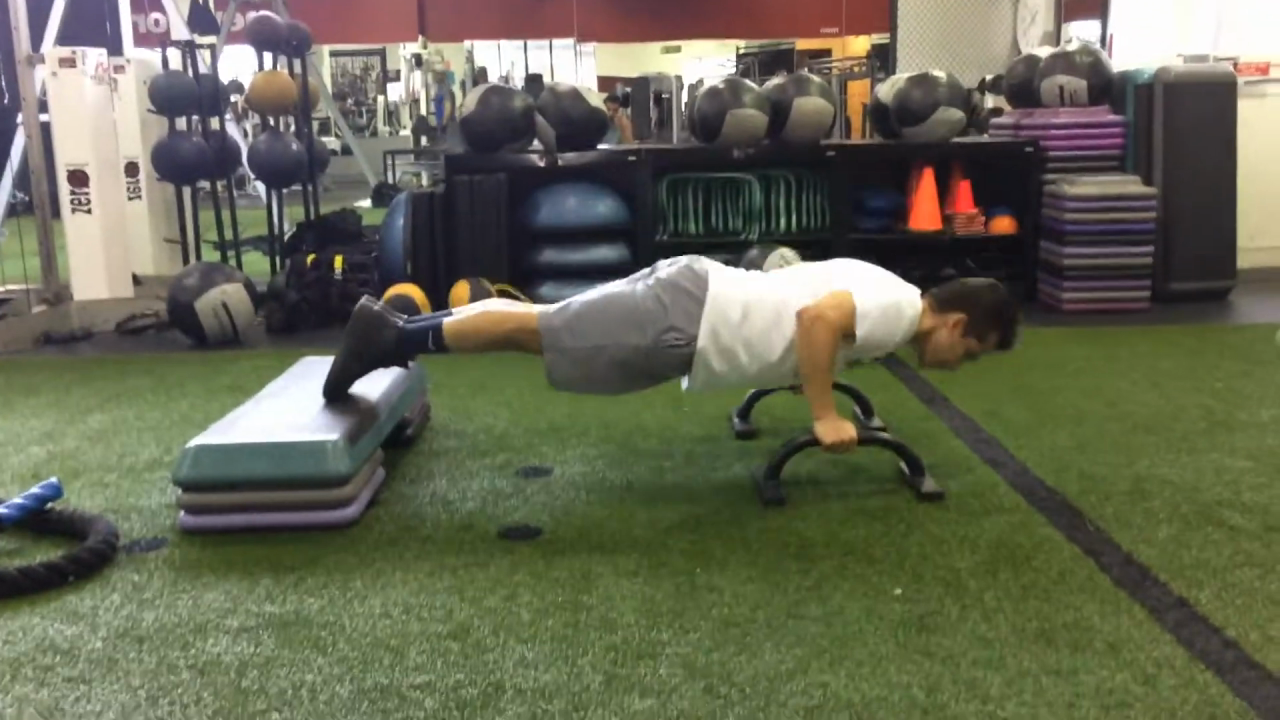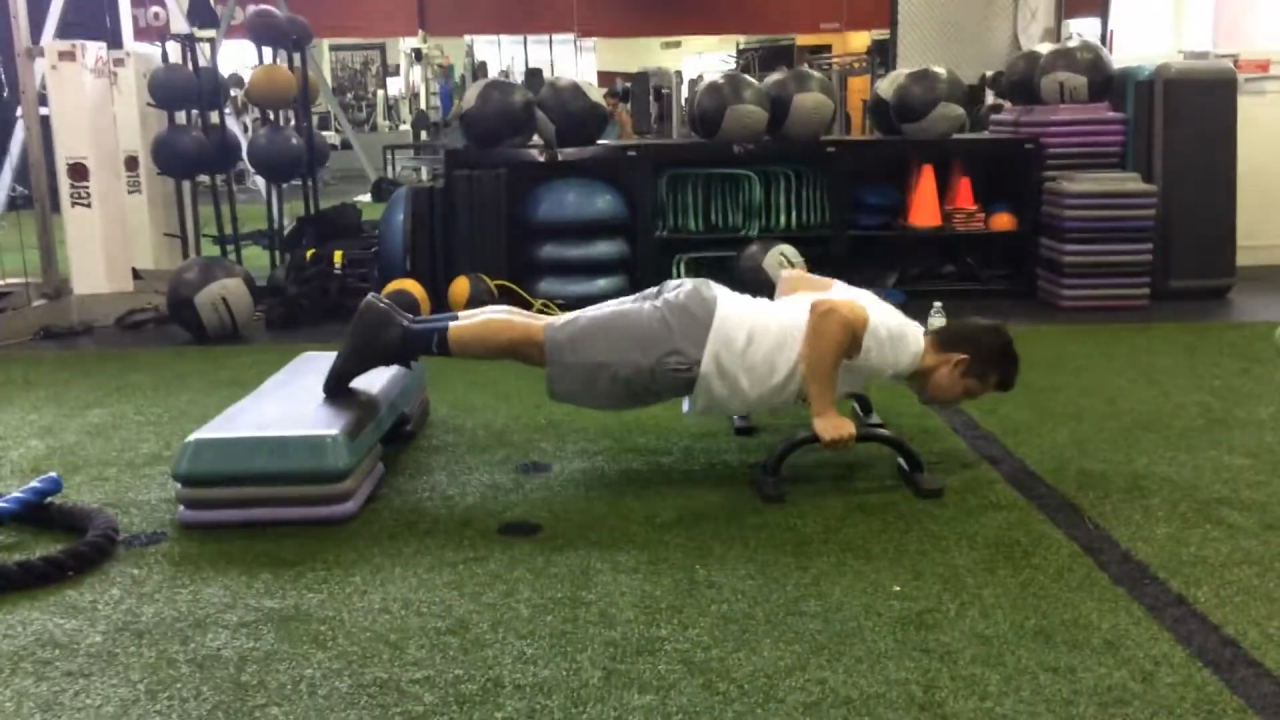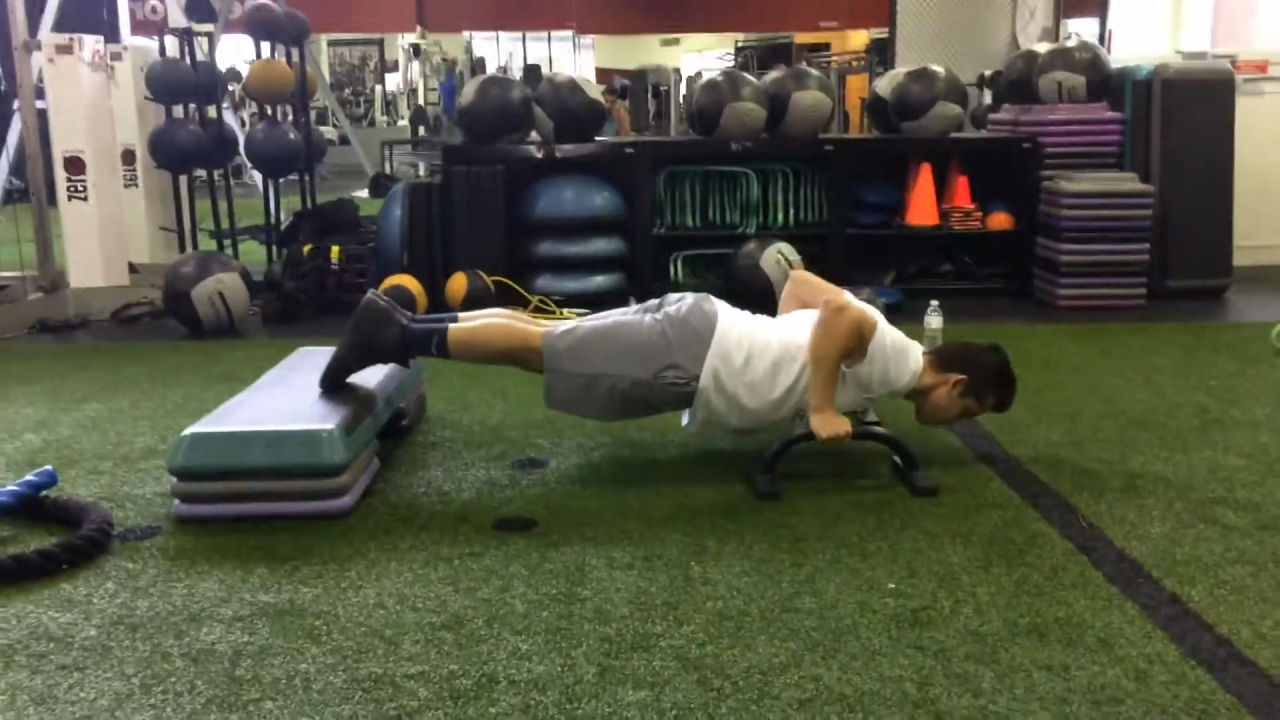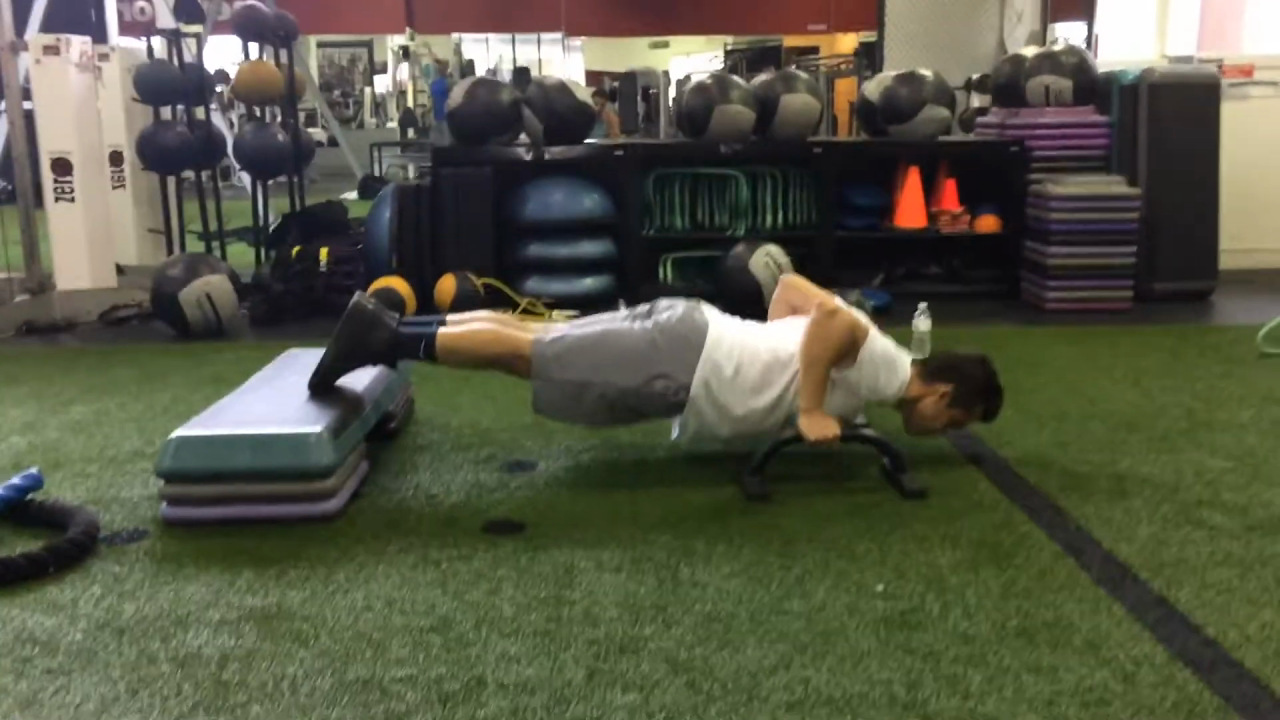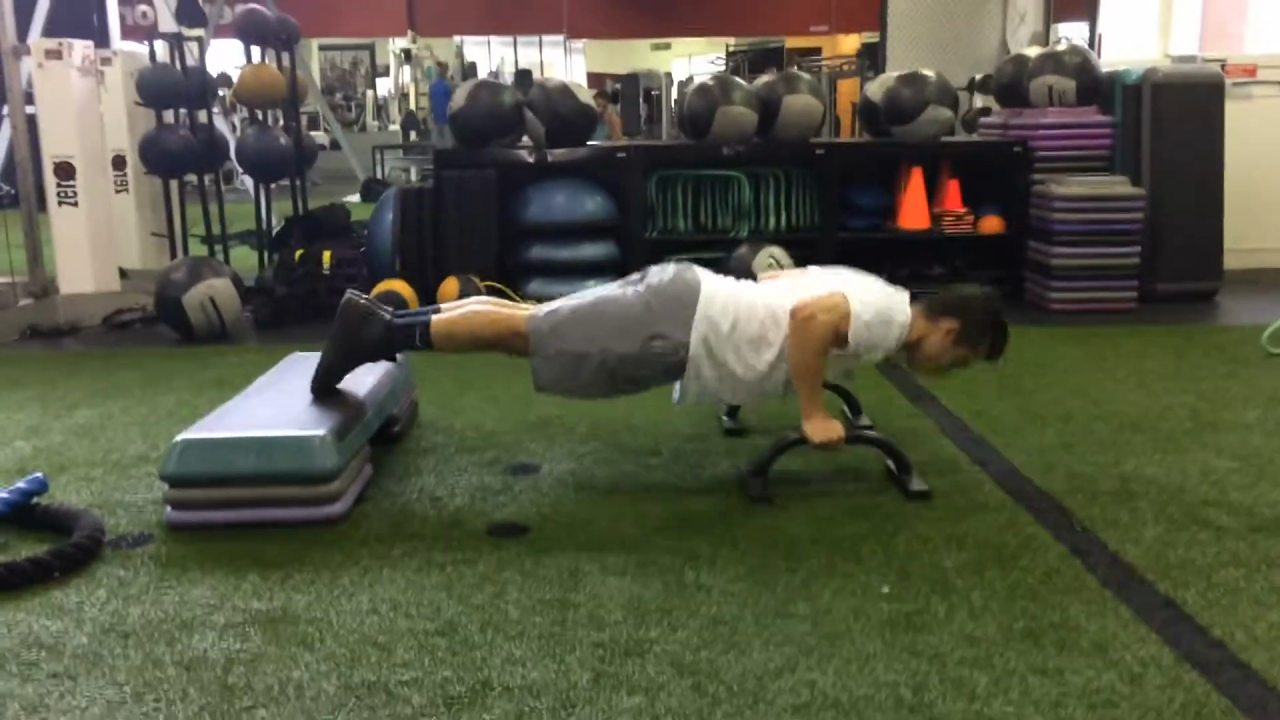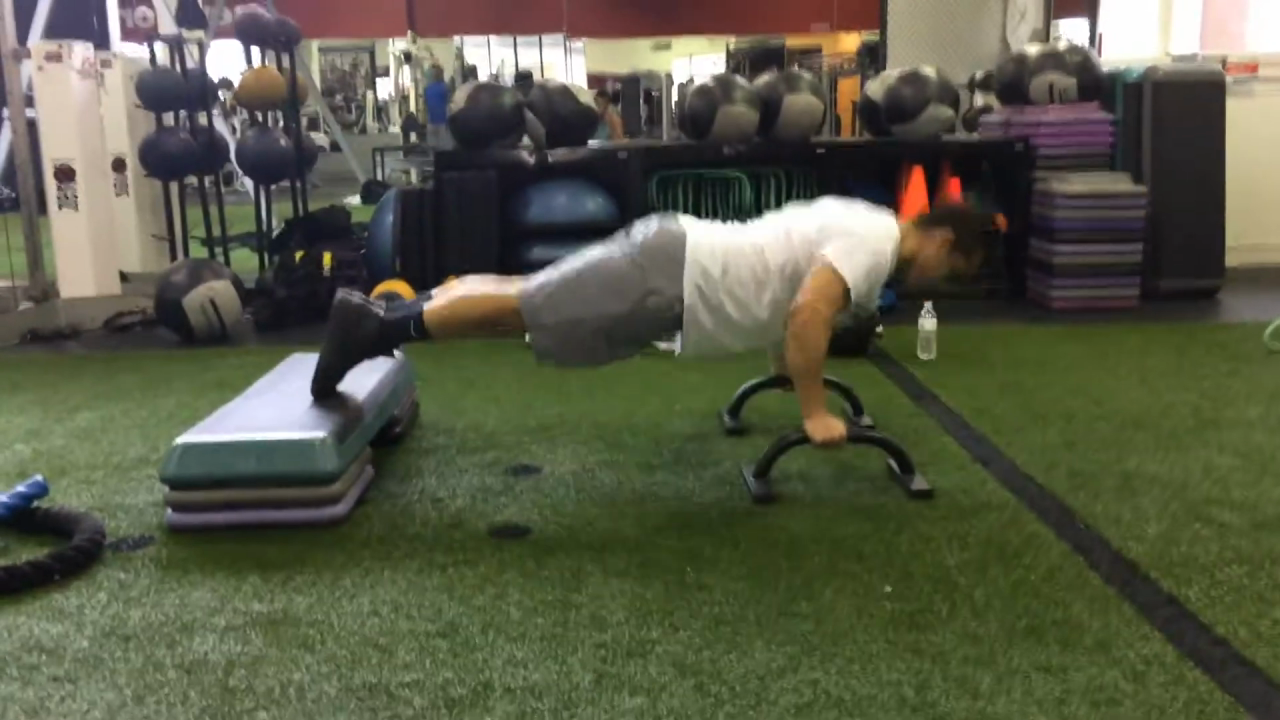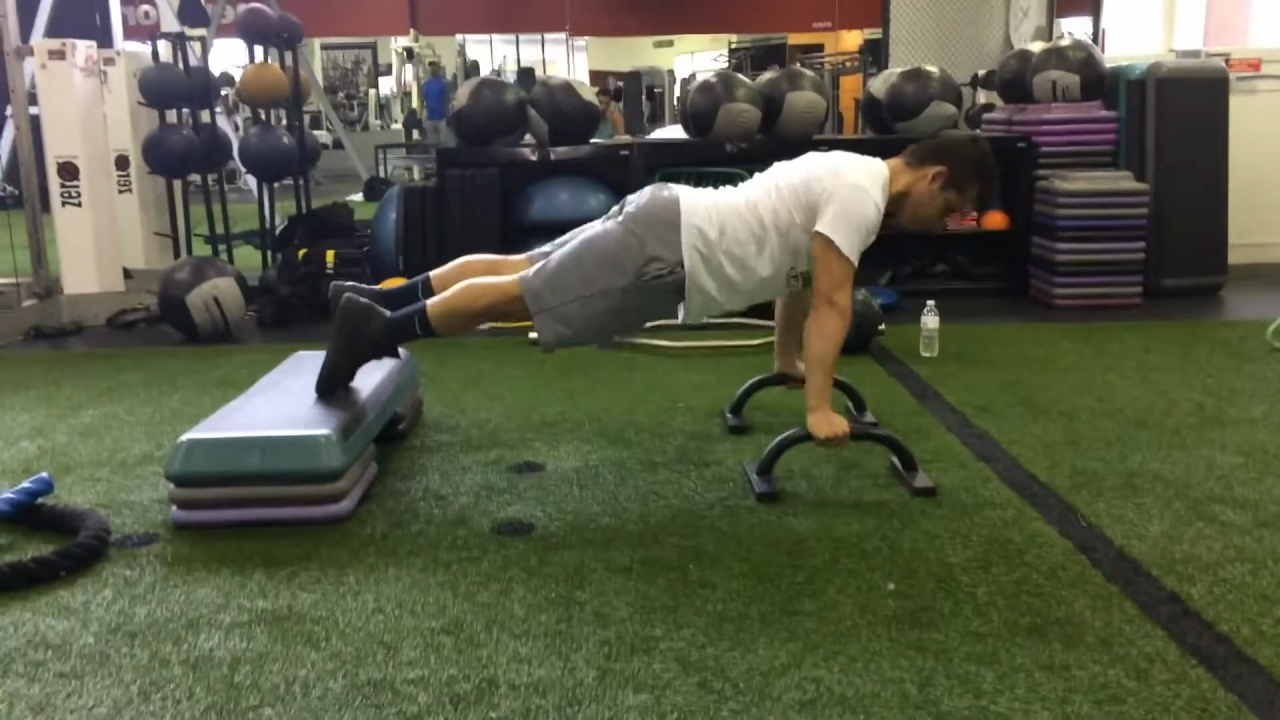
dt=0.2s
person 1, frame 1
left shoulder: (881, 287)
right shoulder: (895, 308)
right elbow: (815, 318)
left wrist: (801, 376)
right wrist: (825, 416)
left hip: (693, 290)
right hip: (686, 321)
left knee: (538, 320)
right knee: (536, 330)
left ankle: (398, 325)
right ankle: (392, 336)
person 1, frame 2
left shoulder: (881, 323)
right shoulder: (898, 342)
left elbow: (792, 279)
right elbow: (828, 314)
left wrist: (799, 375)
right wrist: (824, 411)
left hip: (698, 311)
right hip: (692, 344)
left knee: (542, 331)
right knee: (538, 343)
left ankle: (401, 324)
right ankle: (396, 333)
person 1, frame 3
left shoulder: (883, 343)
right shoulder: (895, 361)
left elbow: (799, 278)
right elbow: (840, 311)
right wrist: (819, 407)
left hip: (698, 326)
right hip: (690, 359)
left knee: (542, 335)
right knee: (538, 350)
left ankle: (401, 324)
right ankle: (395, 335)
person 1, frame 4
left shoulder: (874, 354)
right shoulder: (886, 370)
left elbow: (791, 284)
right elbow: (832, 316)
right wrist: (809, 409)
left hip: (686, 331)
right hip: (681, 366)
left knee: (532, 337)
right knee: (527, 356)
left ankle: (389, 325)
right ankle: (383, 337)
person 1, frame 5
left shoulder: (875, 301)
right shoulder: (886, 318)
left elbow: (776, 279)
right elbow: (811, 315)
left wrist: (784, 363)
right wrist: (812, 413)
left hip: (688, 299)
right hip: (682, 329)
left knee: (530, 321)
right knee: (525, 331)
left ankle: (383, 321)
right ankle: (377, 329)
person 1, frame 6
left shoulder: (858, 223)
right shoulder: (877, 244)
right elbow: (809, 314)
left wrist: (786, 367)
right wrist: (813, 411)
left hip: (674, 253)
right hip: (669, 282)
left knee: (517, 297)
right knee: (517, 310)
left ankle: (377, 313)
right ankle: (373, 328)
person 1, frame 7
left shoulder: (848, 174)
right shoulder: (862, 192)
left elbow: (794, 267)
right elbow: (829, 304)
left wrist: (787, 360)
right wrist: (819, 409)
left hip: (667, 222)
right hip: (666, 250)
left knee: (517, 271)
right knee: (519, 296)
left ankle: (375, 300)
right ankle: (378, 327)
